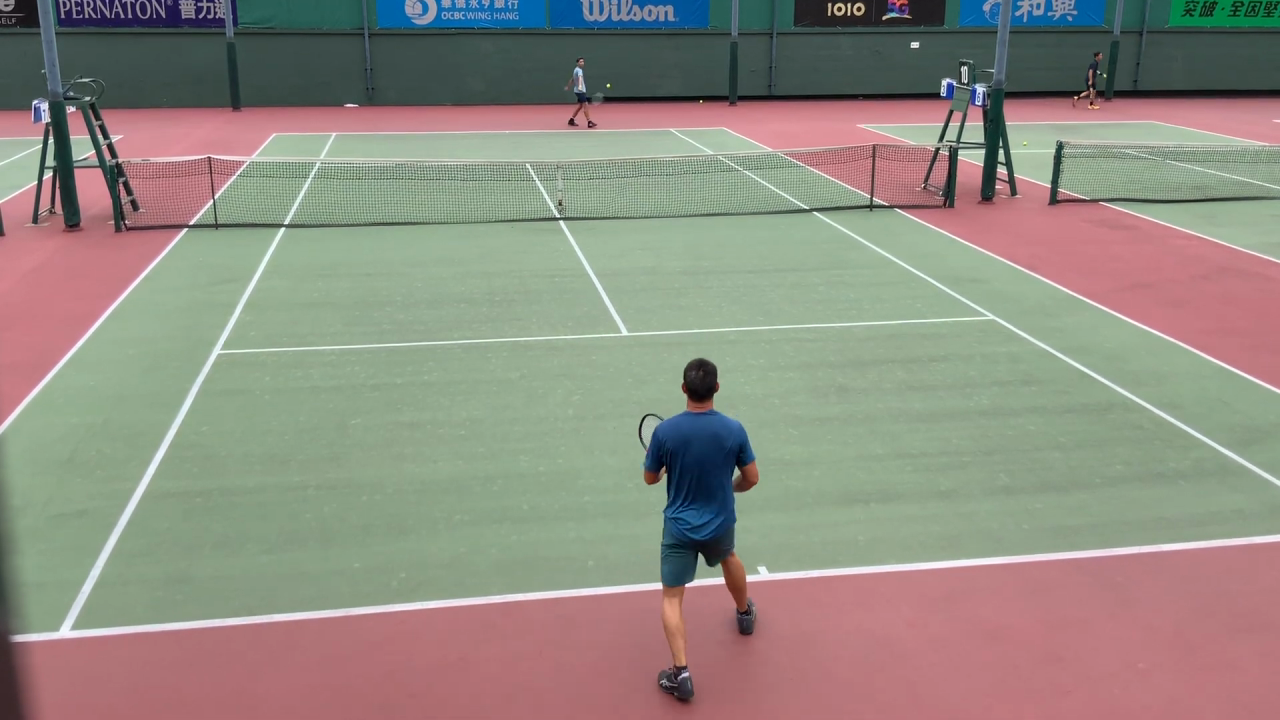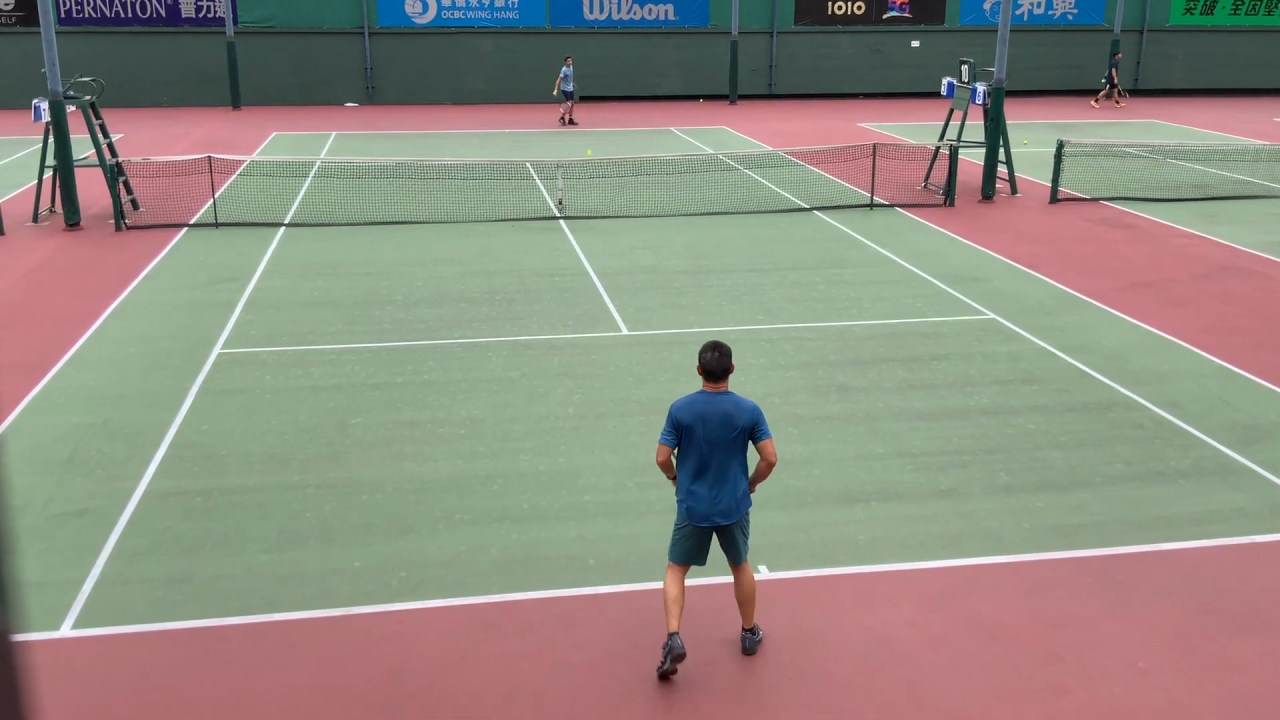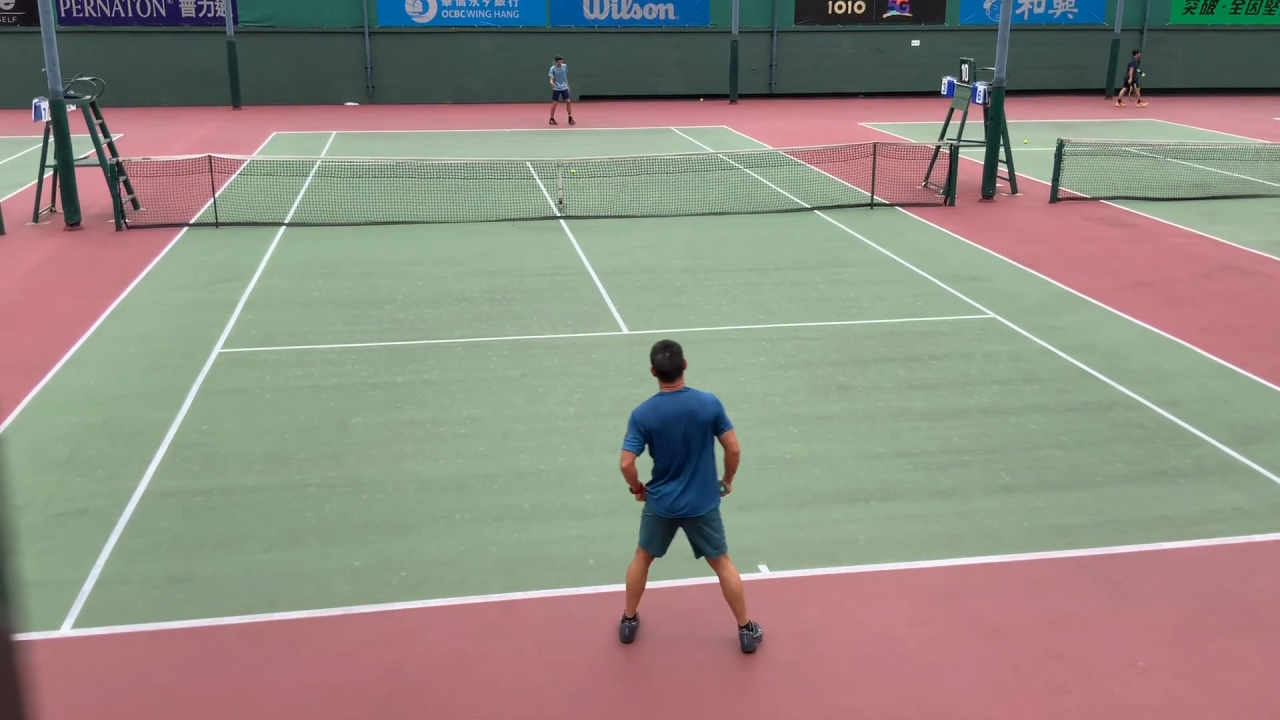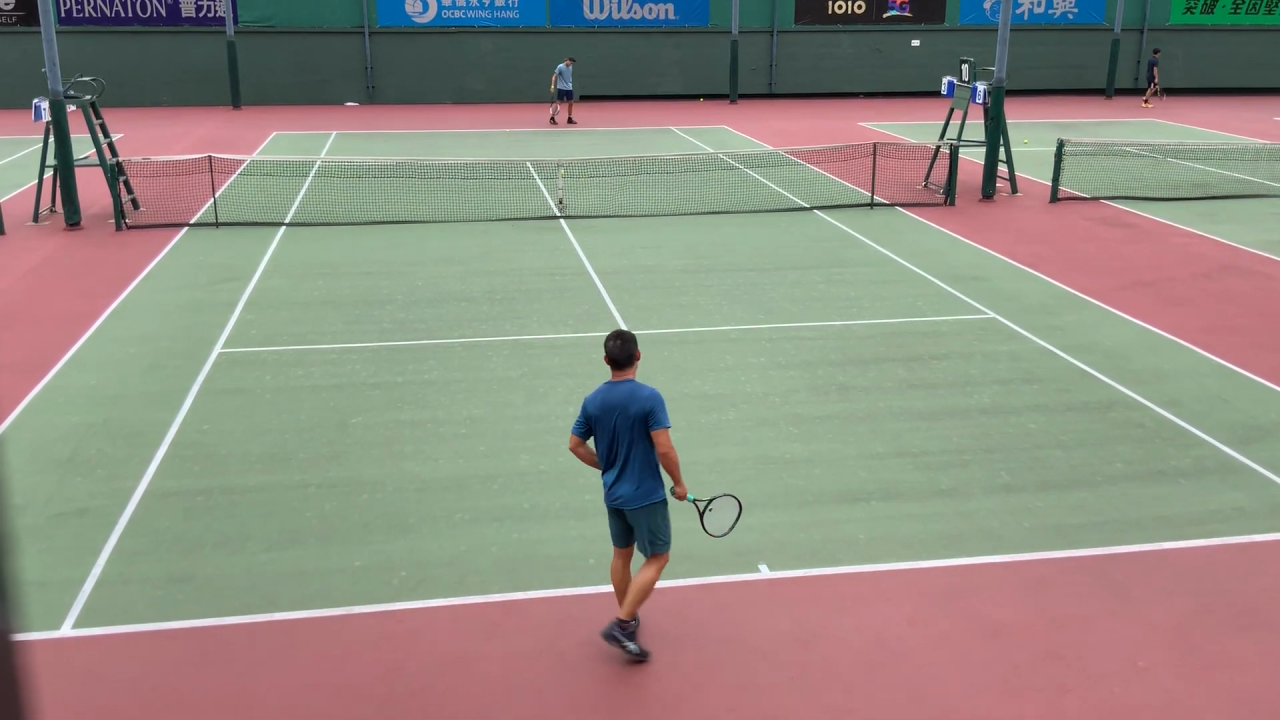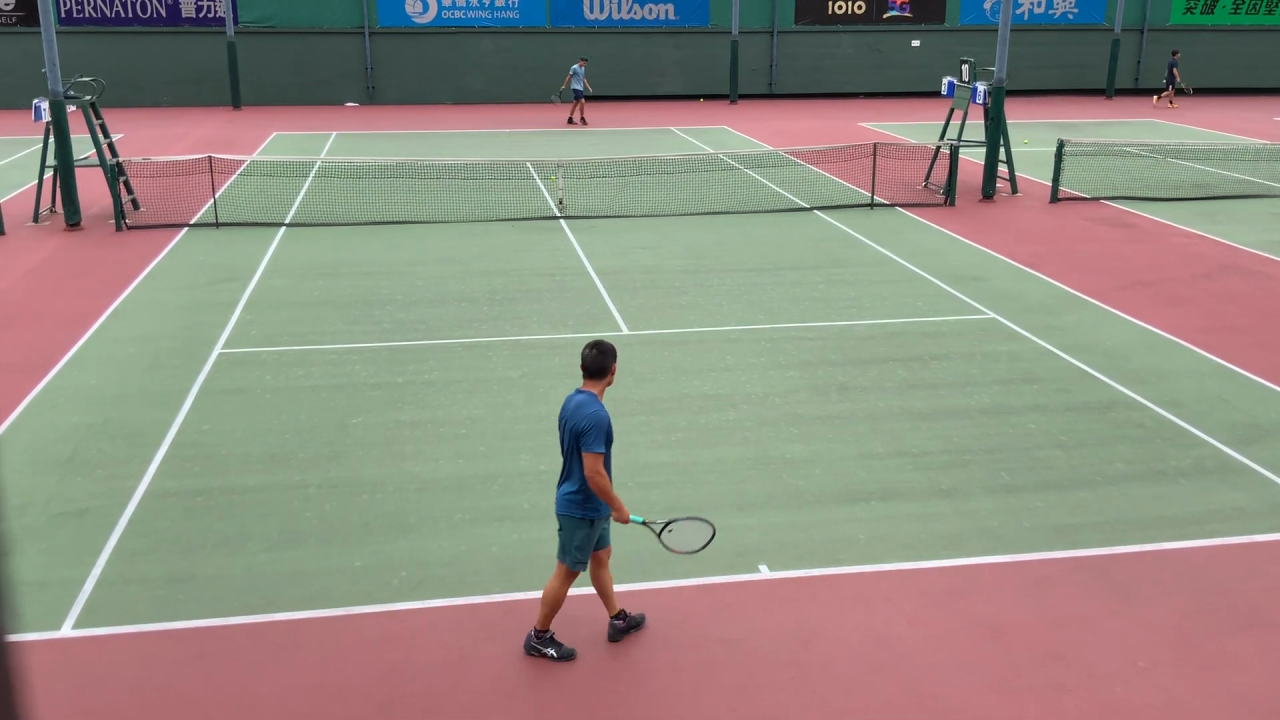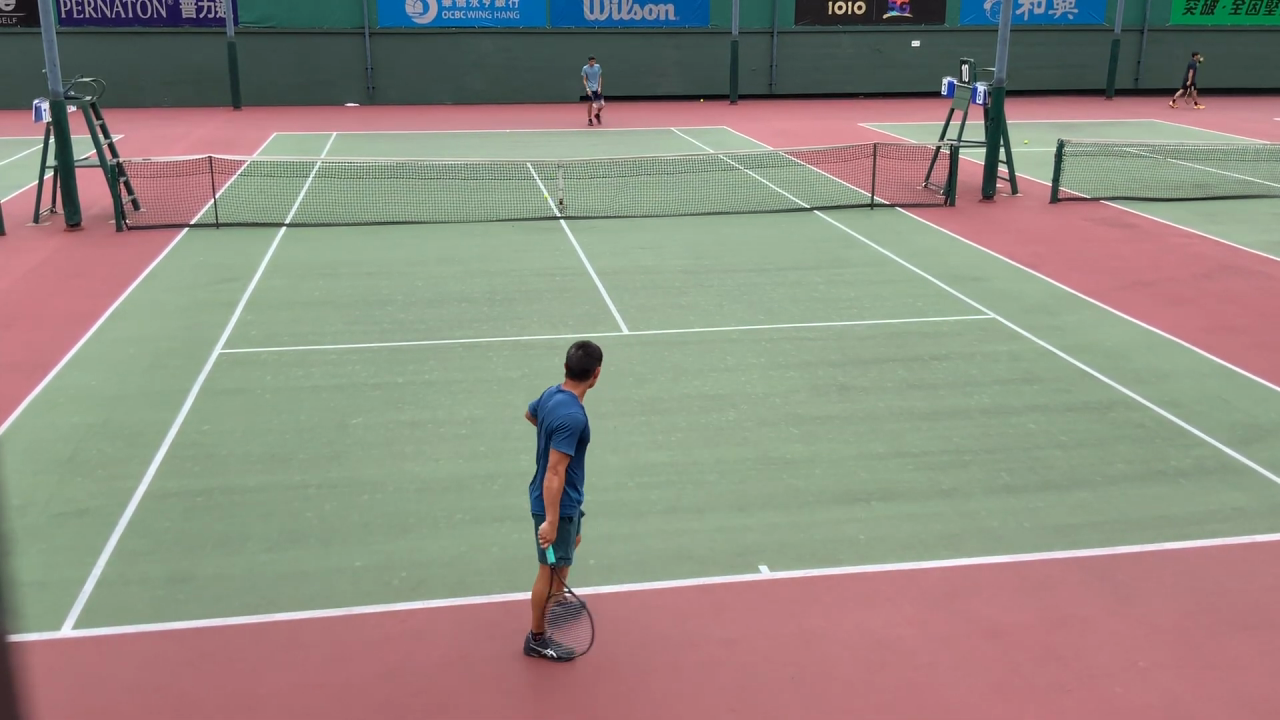
dt=0.4s
person 1, frame 1
left shoulder: (664, 431)
right shoulder: (734, 429)
left elbow: (650, 478)
right elbow: (751, 478)
left hip: (680, 526)
right hip: (719, 521)
left knee: (671, 598)
right knee: (728, 558)
left ankle: (680, 672)
right ankle: (744, 612)
person 1, frame 2
left shoulder: (680, 409)
right shoulder: (749, 410)
left elbow: (664, 460)
right elbow: (770, 459)
right wrist: (751, 484)
left hip: (692, 509)
right hip: (733, 508)
left knee: (675, 572)
right knee: (741, 569)
left ankle: (674, 638)
right ankle: (749, 634)
person 1, frame 3
left shoulder: (642, 414)
right shoulder: (709, 404)
left elbow: (626, 464)
right elbow: (733, 449)
left wrist: (637, 488)
right wrist: (727, 480)
left hip: (660, 504)
right hip: (702, 503)
left knee: (642, 558)
right knee: (723, 565)
left ankle: (628, 622)
right ankle: (746, 630)
person 1, frame 4
left shoulder: (593, 400)
right shoulder: (649, 397)
left elbow: (577, 446)
right elbow: (664, 449)
right wrist: (678, 483)
left hip: (615, 493)
right hip: (646, 495)
left knee: (622, 556)
right knee: (657, 559)
left ankle: (628, 618)
right ankle: (621, 624)
person 1, frame 5
left shoulder: (573, 400)
right shoulder: (595, 416)
right elbow: (595, 473)
right wrist: (618, 507)
left hip: (577, 499)
right hip: (582, 506)
left knee: (601, 557)
right knee: (568, 571)
left ankle: (617, 618)
right ankle: (538, 637)
person 1, frame 6
left shoulder: (550, 394)
right shoulder: (573, 416)
left elbow: (529, 413)
right elbow: (555, 472)
right wrist: (551, 520)
left hip: (560, 500)
right hip: (557, 503)
left knee: (572, 542)
right knee: (552, 568)
right ankle: (536, 638)
